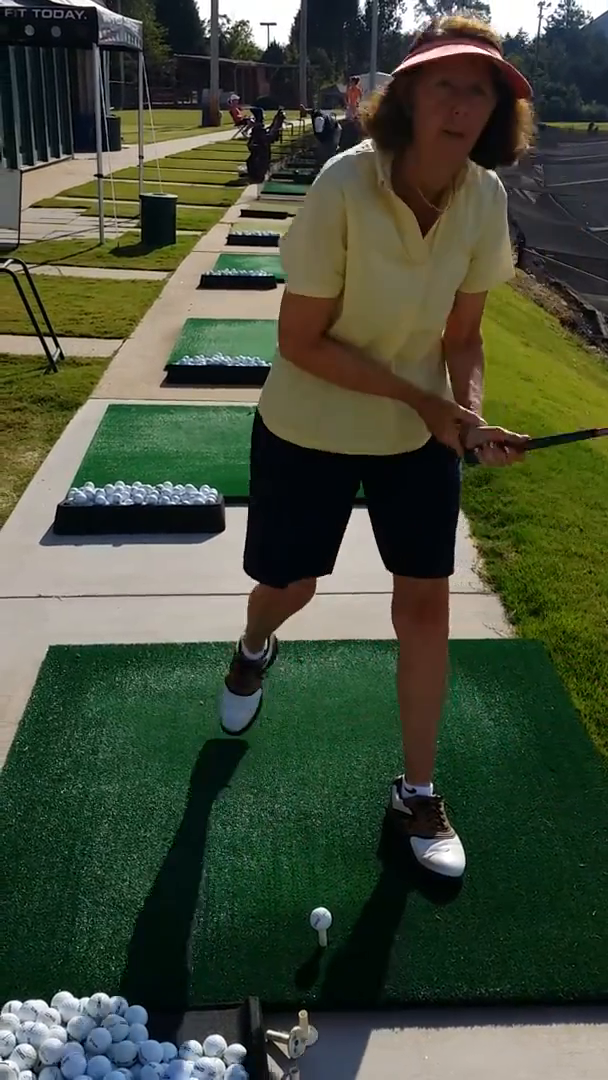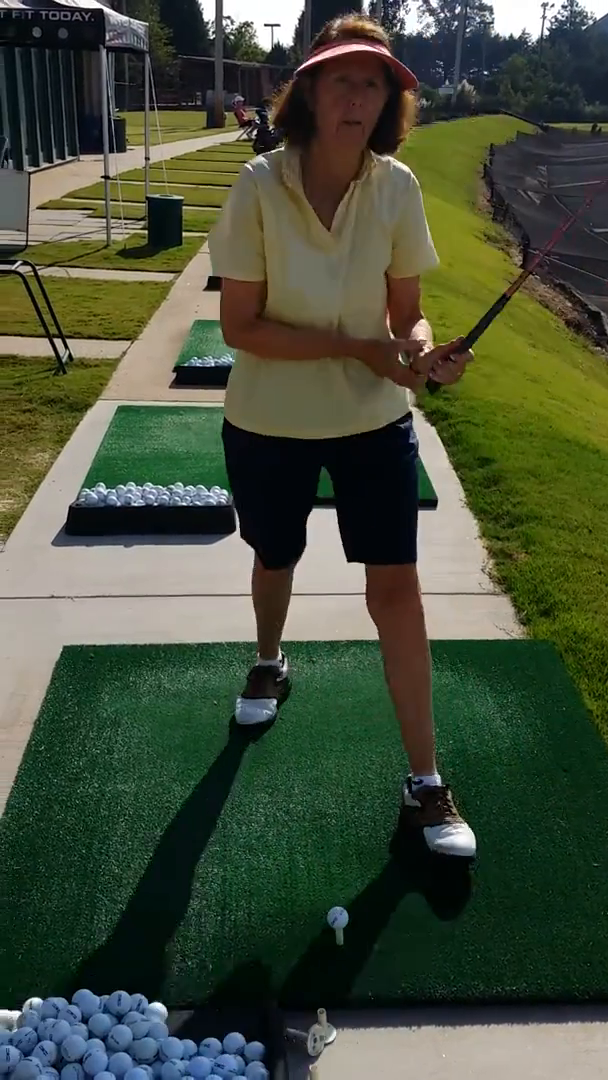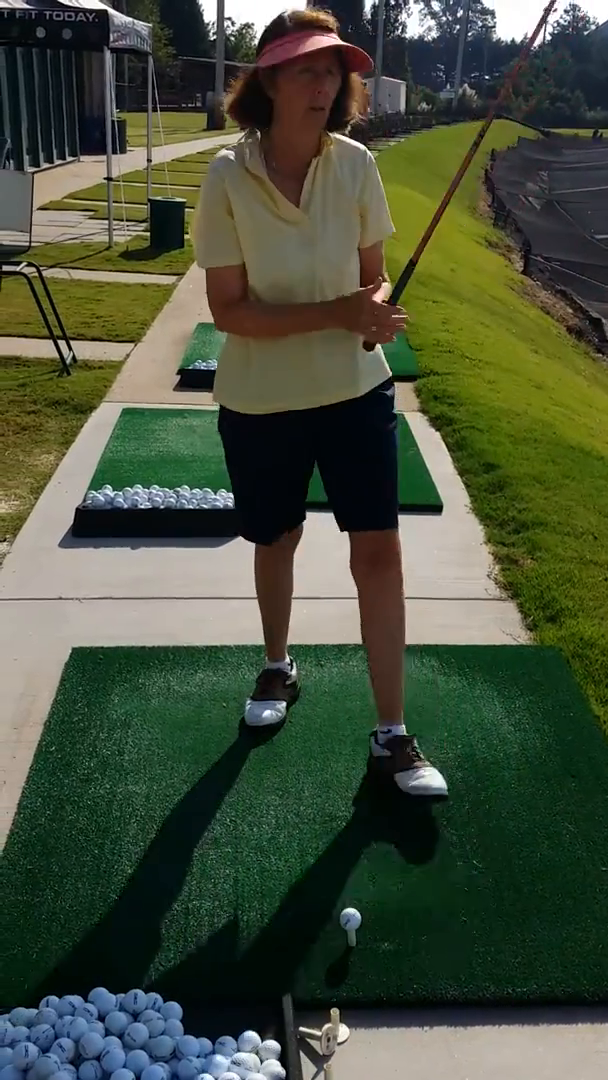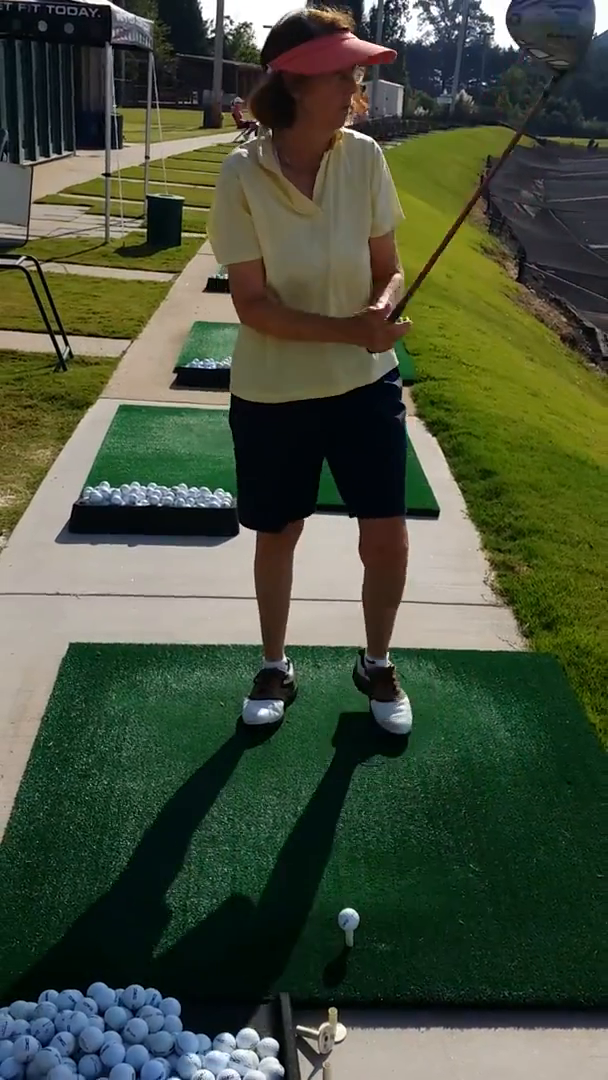
dt=0.3s
person 1, frame 1
left shoulder: (485, 198)
right shoulder: (342, 187)
left elbow: (463, 336)
right elbow: (300, 341)
left wrist: (469, 413)
right wrist: (421, 398)
left hip: (419, 429)
right hip: (307, 430)
left knee: (426, 607)
right knee: (286, 587)
left ankle: (417, 792)
right ankle: (255, 650)
person 1, frame 2
left shoulder: (397, 186)
right shoulder: (259, 186)
left elbow: (405, 309)
right elbow: (241, 326)
left wrist: (425, 349)
right wrist: (357, 346)
left hip: (374, 420)
right hip: (270, 421)
left knee: (397, 591)
right knee: (275, 560)
left ankle: (425, 783)
right ankle: (269, 661)
person 1, frame 3
left shoulder: (355, 164)
right shoulder: (227, 176)
left elbow: (373, 276)
right elbow: (229, 310)
left wrist: (377, 310)
right wrist: (332, 313)
left hip: (355, 390)
right hip: (261, 402)
left knee: (379, 552)
right knee: (275, 542)
left ankle: (392, 734)
right ankle: (279, 667)
person 1, frame 4
left shoulder: (365, 157)
right shoulder: (243, 173)
left elbow: (389, 269)
right elbow: (253, 306)
left wrist: (382, 309)
right wrist: (347, 329)
left hip: (365, 383)
right hip: (274, 391)
left knee: (386, 536)
right knee: (278, 534)
left ankle: (377, 662)
right ankle: (275, 666)
